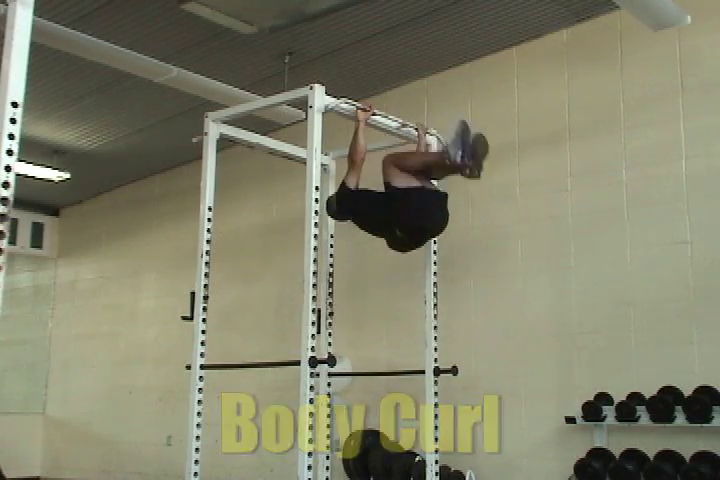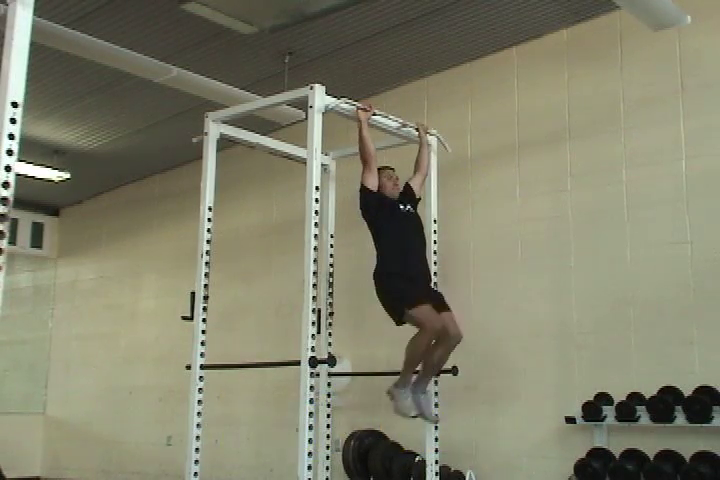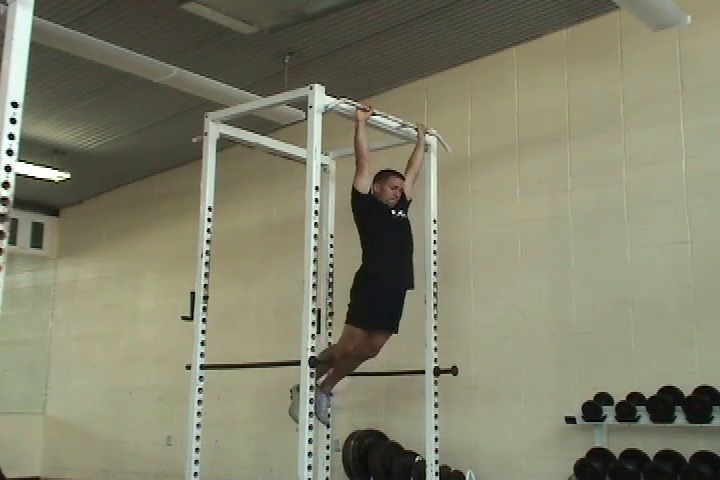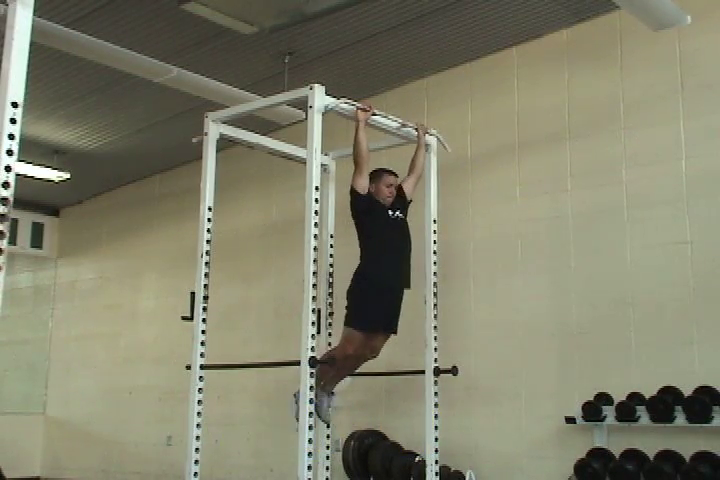
dt=0.5s
person 1, frame 1
right shoulder: (348, 200)
right elbow: (355, 163)
left wrist: (422, 140)
right wrist: (361, 123)
right knee: (391, 160)
right ankle: (452, 157)
person 1, frame 2
left shoulder: (406, 203)
right shoulder: (372, 202)
left elbow: (420, 173)
right elbow: (369, 163)
left wrist: (423, 139)
right wrist: (363, 124)
left hip: (419, 282)
right hip: (394, 281)
left knee: (452, 335)
right knee: (434, 326)
left ankle: (419, 389)
right ankle: (403, 386)
person 1, frame 3
left shoulder: (400, 209)
right shoulder: (366, 205)
left elbow: (412, 172)
right elbow: (363, 164)
left wrist: (421, 140)
right wrist: (361, 124)
left hip: (396, 290)
right hip: (372, 286)
left knee: (370, 349)
right knee: (349, 345)
left ankle: (324, 390)
right ankle: (303, 389)
person 1, frame 4
left shoulder: (399, 208)
right shoulder: (364, 205)
left elbow: (414, 174)
right elbow: (362, 166)
left wrist: (421, 141)
right wrist: (361, 124)
left hip: (393, 290)
right hip: (368, 287)
left knee: (370, 351)
right knee: (349, 348)
left ankle: (324, 391)
